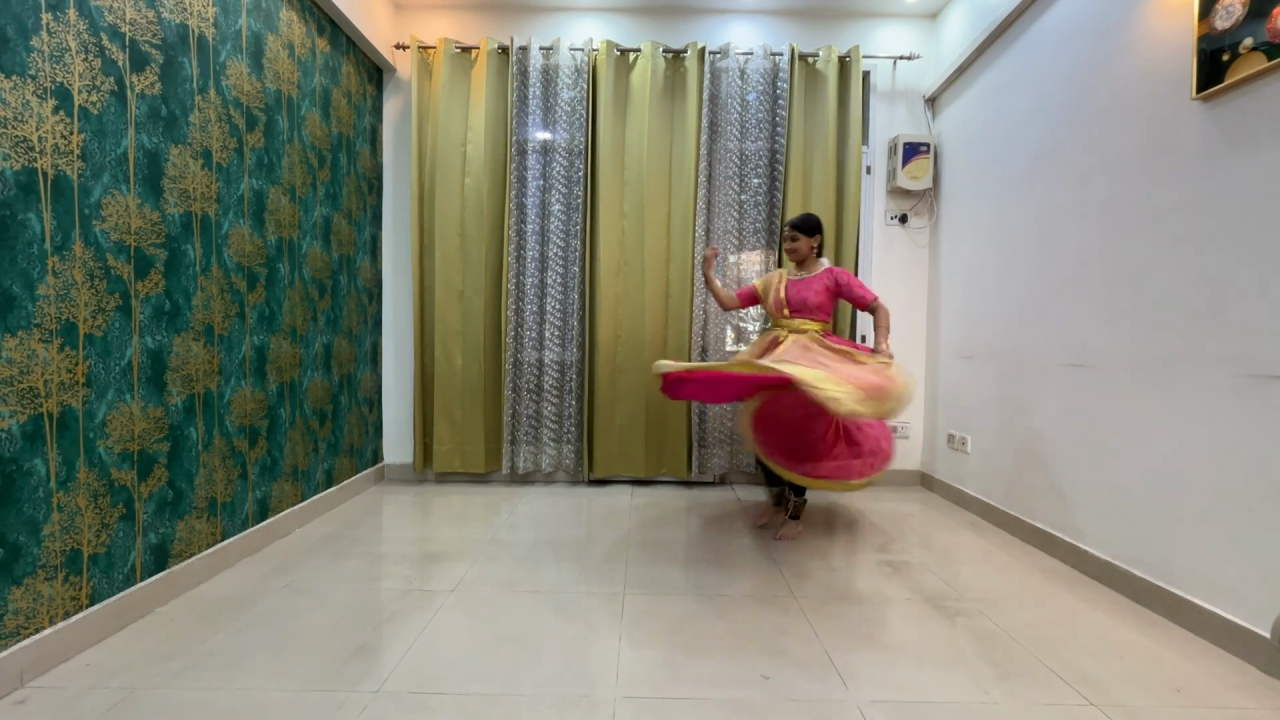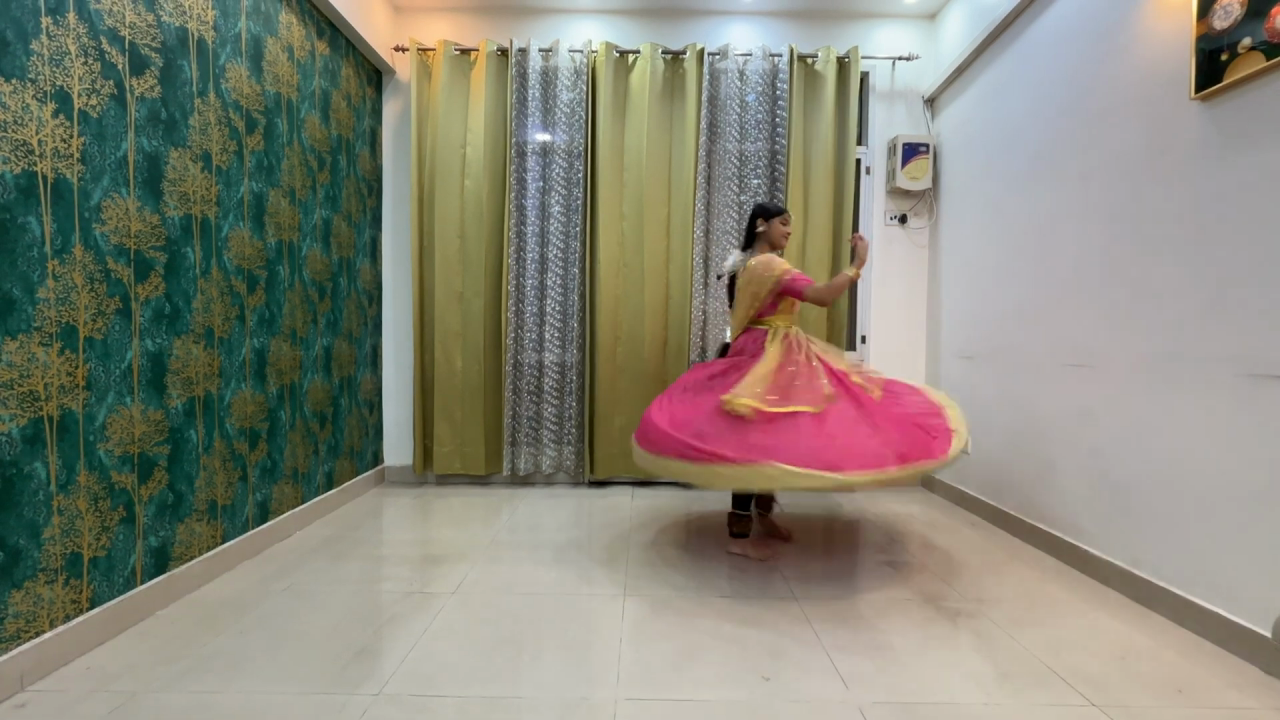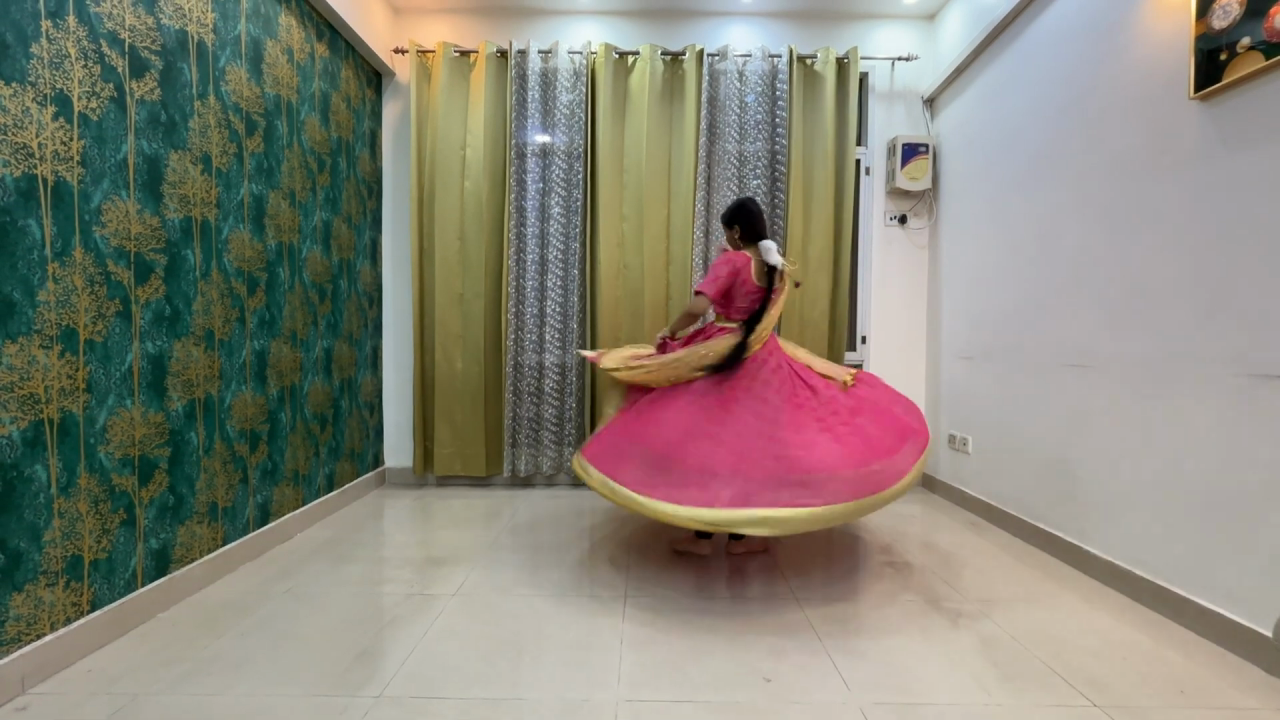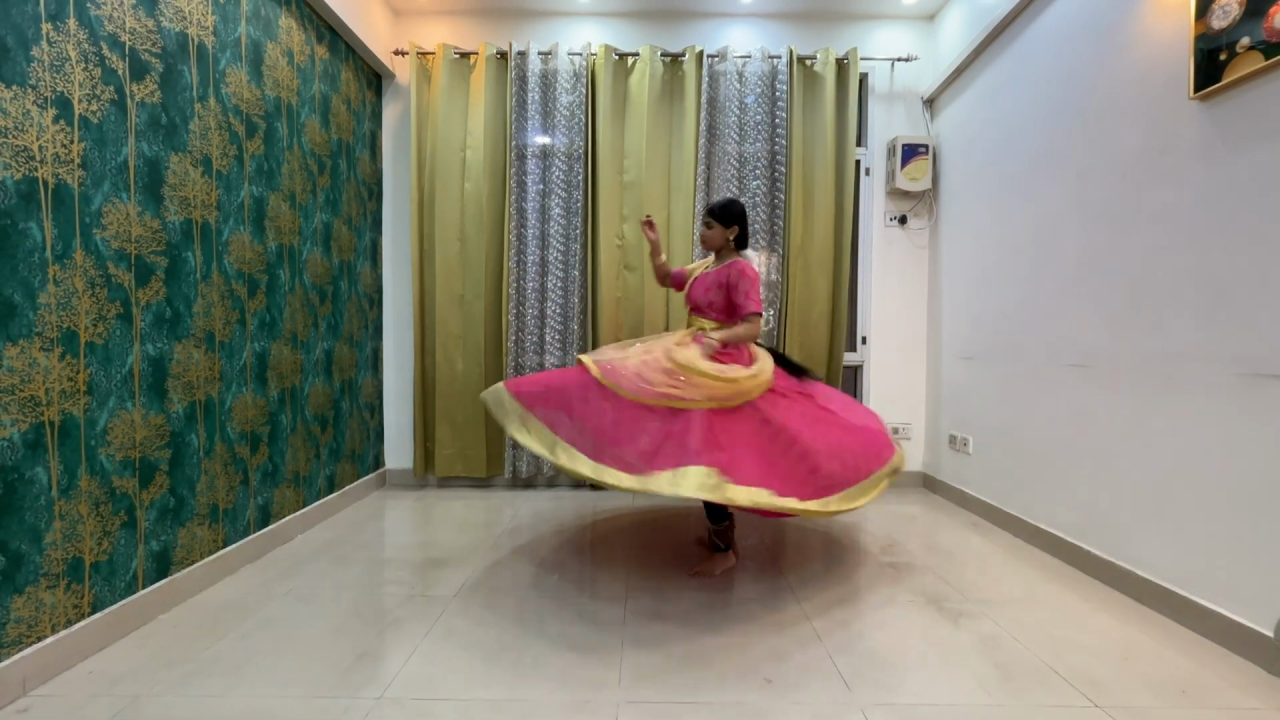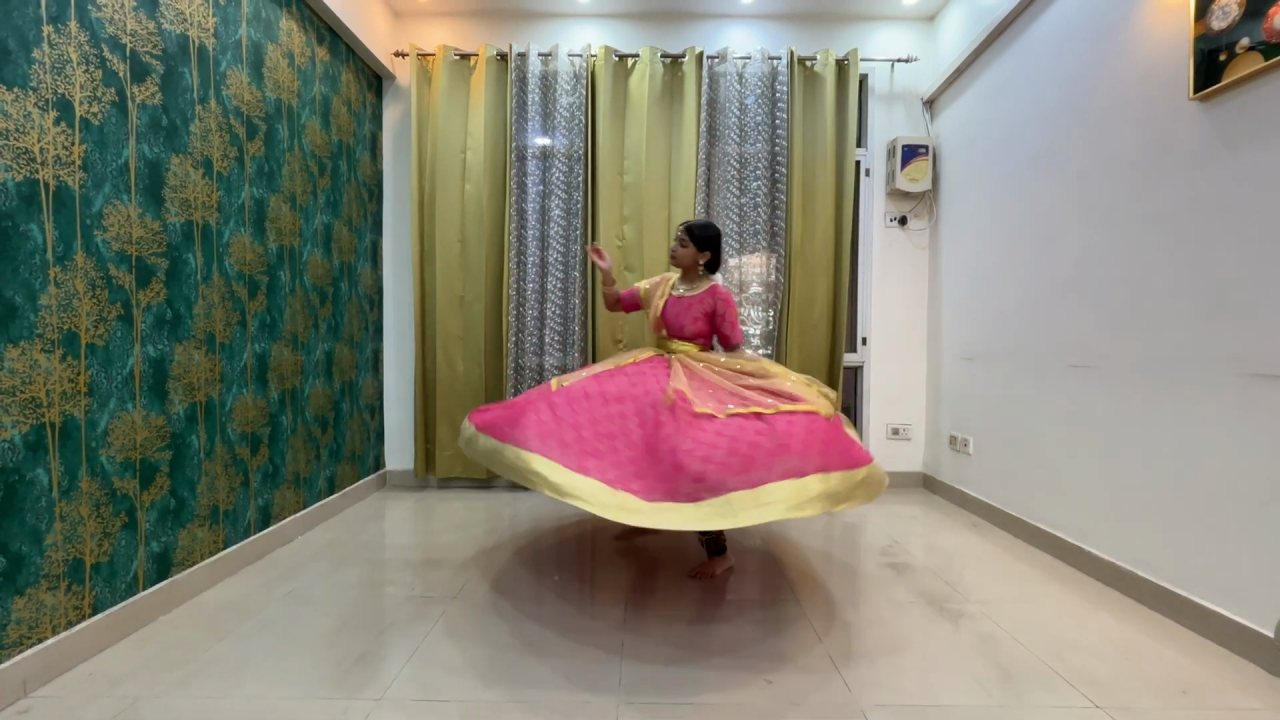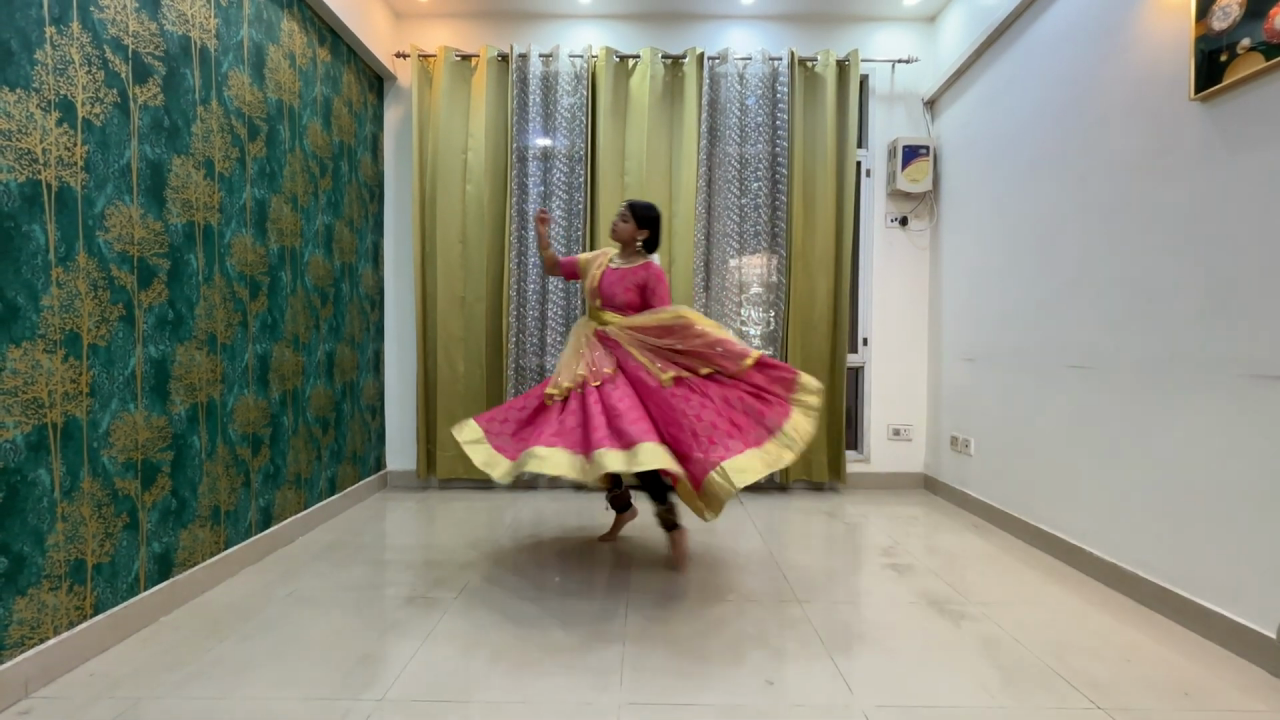
dt=0.3s
person 1, frame 1
left shoulder: (835, 276)
right shoulder: (777, 280)
left elbow: (879, 308)
right elbow: (728, 302)
left wrist: (881, 341)
right wrist: (708, 273)
left hip: (819, 358)
right hip: (778, 357)
left knee: (808, 442)
right knee: (773, 437)
left ankle: (794, 514)
right ankle: (778, 500)
person 1, frame 2
left shoulder: (752, 266)
right shoulder: (774, 267)
left elbow: (743, 312)
right elbow: (824, 297)
right wrist: (857, 265)
left hip: (781, 355)
right hip: (769, 357)
left knee: (770, 439)
right knee: (760, 443)
left ankle: (763, 515)
right ankle: (739, 535)
person 1, frame 3
left shoulder: (728, 261)
right shoulder: (778, 266)
left elbow: (697, 307)
left wrist: (672, 331)
left hip: (724, 353)
right hip: (763, 357)
left knee: (705, 441)
right knee: (752, 441)
left ankle: (705, 534)
right ankle: (743, 532)
person 1, frame 4
left shoulder: (742, 271)
right shoulder: (707, 267)
left elbow: (752, 327)
right elbow: (666, 279)
left wrist: (712, 341)
right wrist: (655, 246)
left hip: (722, 365)
right hip: (697, 360)
left knee: (706, 450)
right knee: (701, 445)
left ankle: (724, 548)
right ankle: (721, 529)
person 1, frame 5
left shoulder: (718, 298)
right shoulder: (661, 284)
left elbow: (735, 351)
right elbow: (614, 304)
left wrist: (751, 375)
right wrist: (606, 274)
left hip: (695, 382)
right hip: (654, 374)
left knee: (694, 461)
left ankle: (718, 553)
right ankle: (637, 513)
person 1, frame 6
left shoulder: (651, 273)
right shoulder: (600, 259)
left elbow: (666, 322)
right elbow: (553, 267)
right wrist: (543, 236)
left hip: (627, 357)
right hip: (591, 353)
left knee: (634, 434)
right knee: (593, 433)
left ankle: (673, 525)
right ankle: (622, 508)
